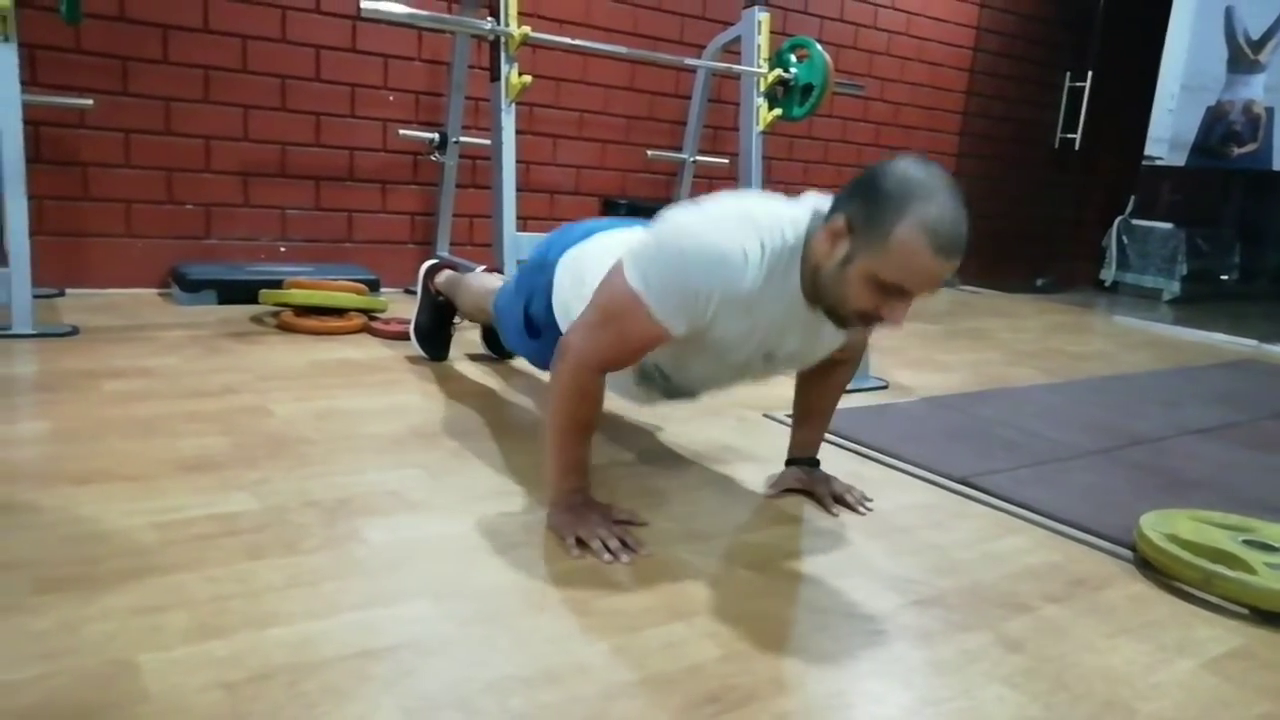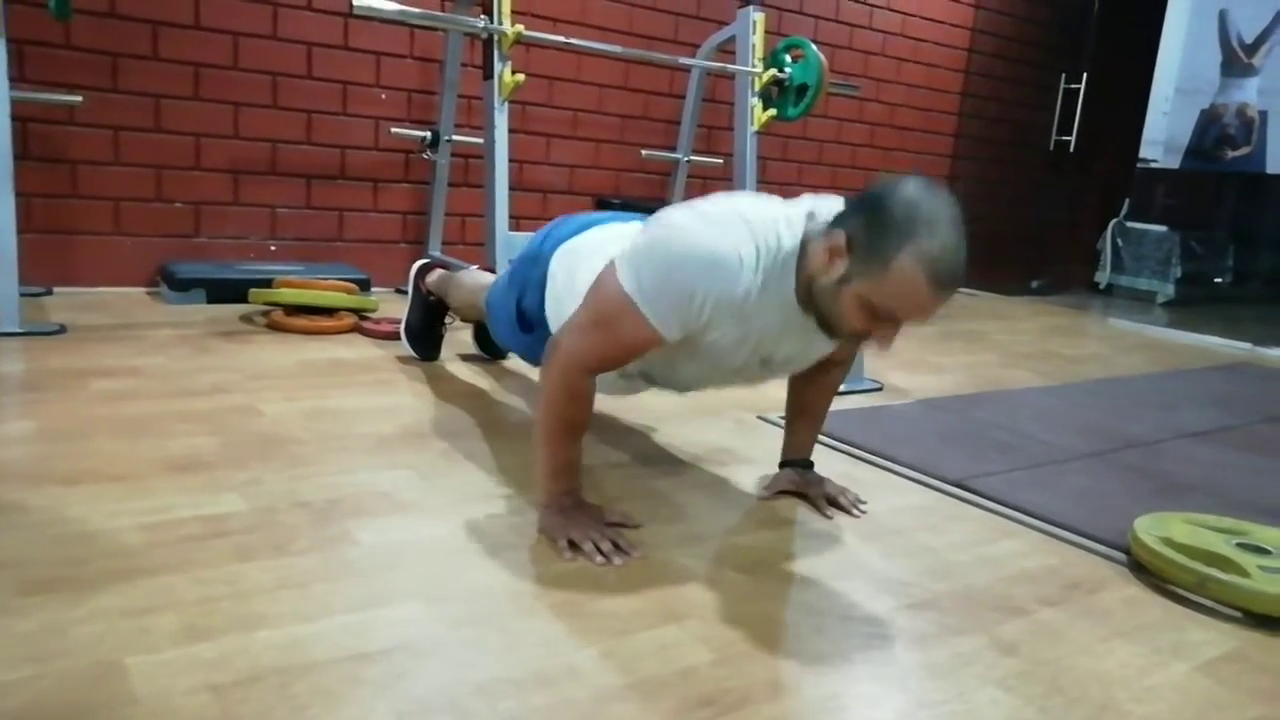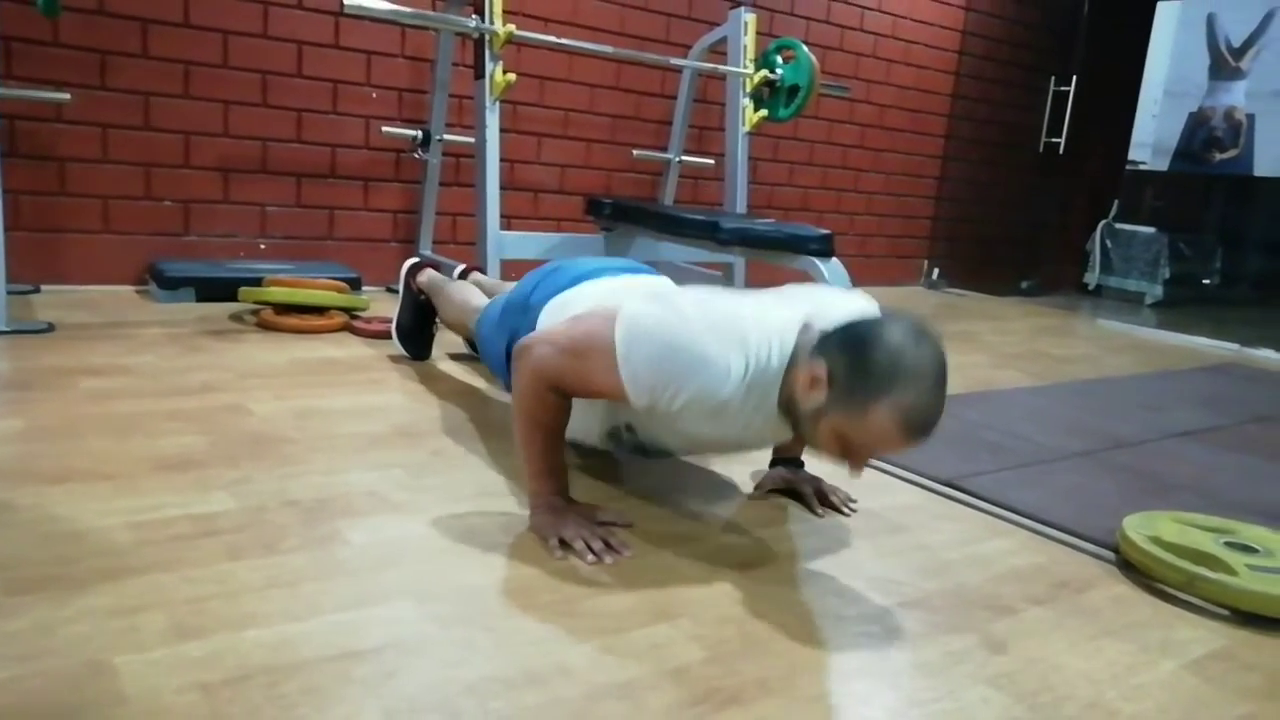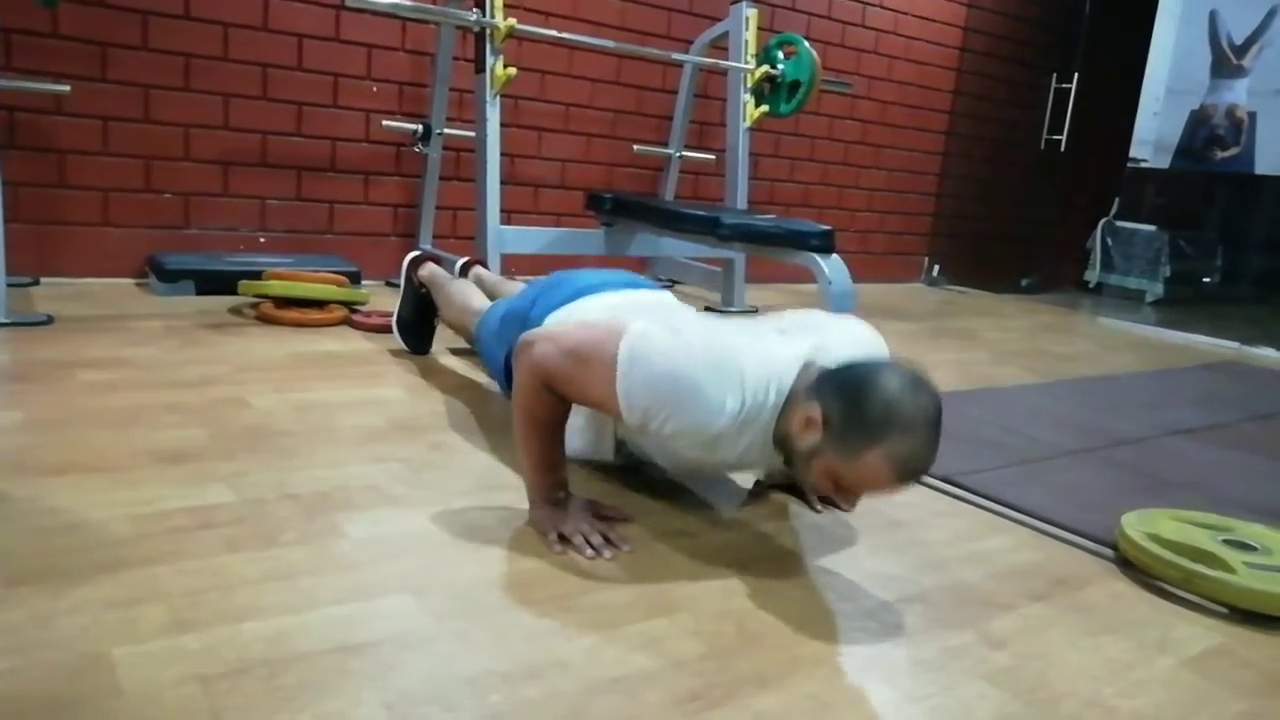
dt=0.3s
person 1, frame 1
left shoulder: (862, 265)
right shoulder: (717, 253)
left elbow: (836, 357)
right elbow: (580, 359)
left wrist: (803, 462)
right wrist: (568, 502)
left hip: (644, 287)
right hip: (572, 273)
right knee: (504, 316)
left ankle: (486, 278)
right ankle: (444, 285)
person 1, frame 2
left shoulder: (868, 275)
right shoulder: (711, 259)
left elbow: (828, 356)
right elbow: (570, 359)
left wrist: (797, 463)
right wrist: (559, 502)
left hip: (635, 262)
right hip: (567, 264)
right knee: (494, 308)
right ankle: (435, 283)
person 1, frame 3
left shoulder: (858, 325)
right shoulder: (709, 367)
right elbow: (536, 359)
left wrist: (787, 459)
right wrist: (548, 503)
left hip: (635, 292)
right hip: (558, 309)
right knee: (484, 322)
left ankle: (474, 277)
right ankle: (425, 280)
person 1, frame 4
left shoulder: (863, 356)
right shoulder: (708, 397)
right elbow: (537, 356)
left wrist: (784, 462)
right wrist: (548, 498)
left hip: (637, 303)
right hip: (555, 319)
right knee: (485, 323)
left ankle: (476, 271)
right ankle: (427, 273)
